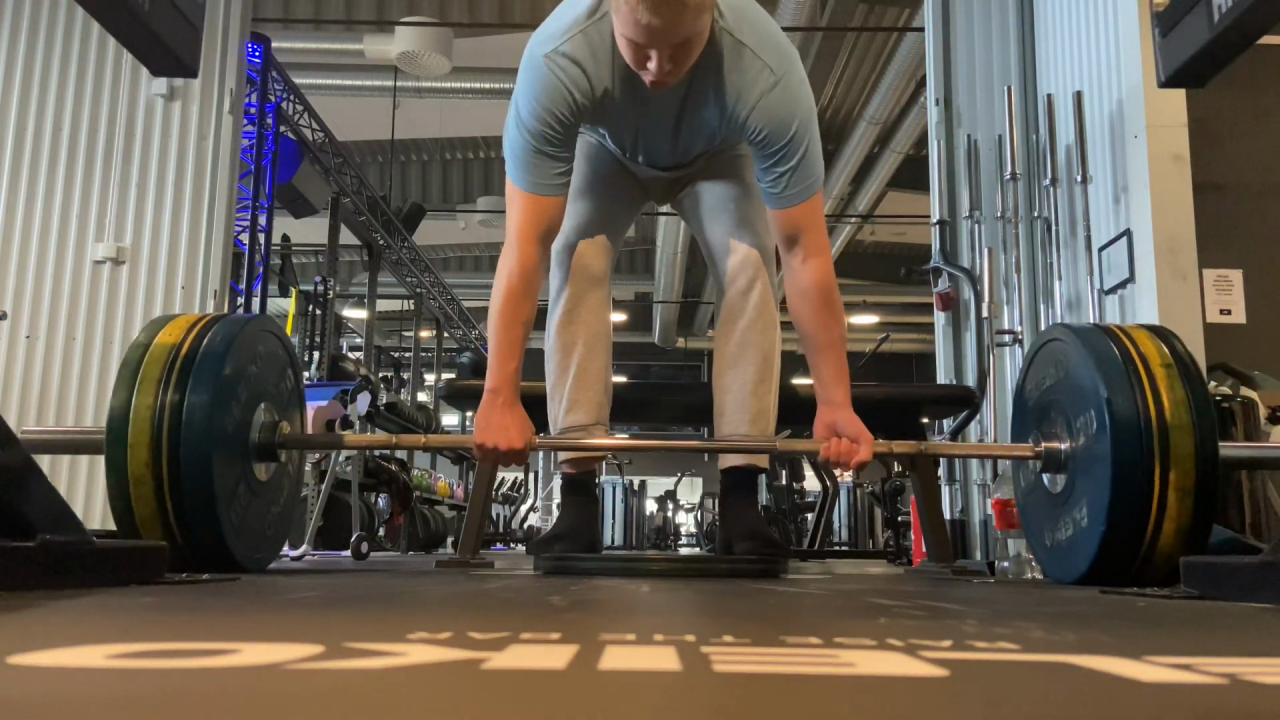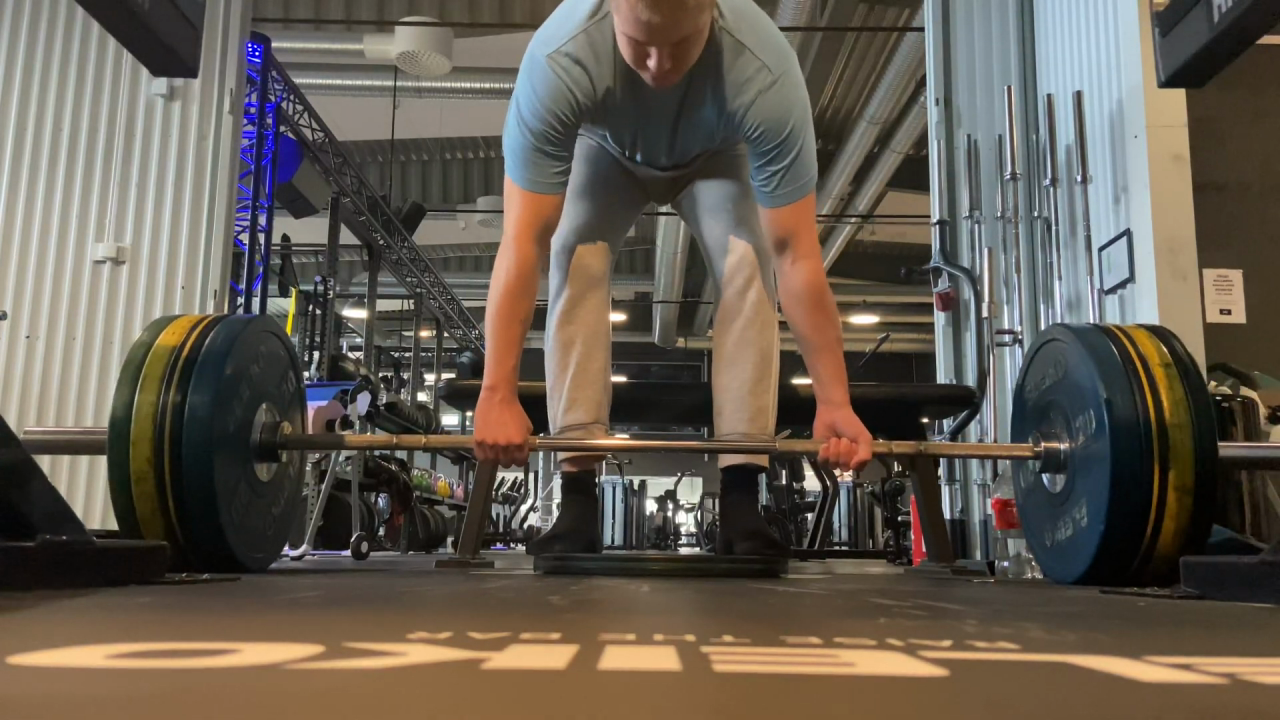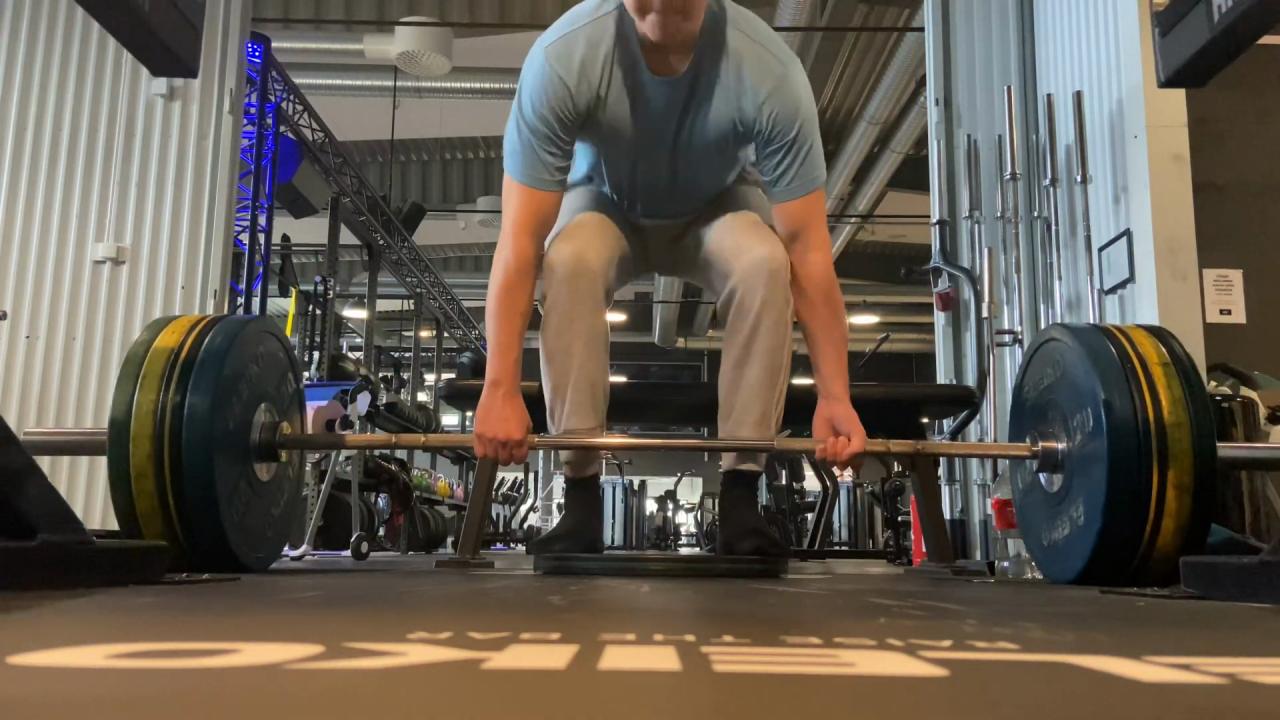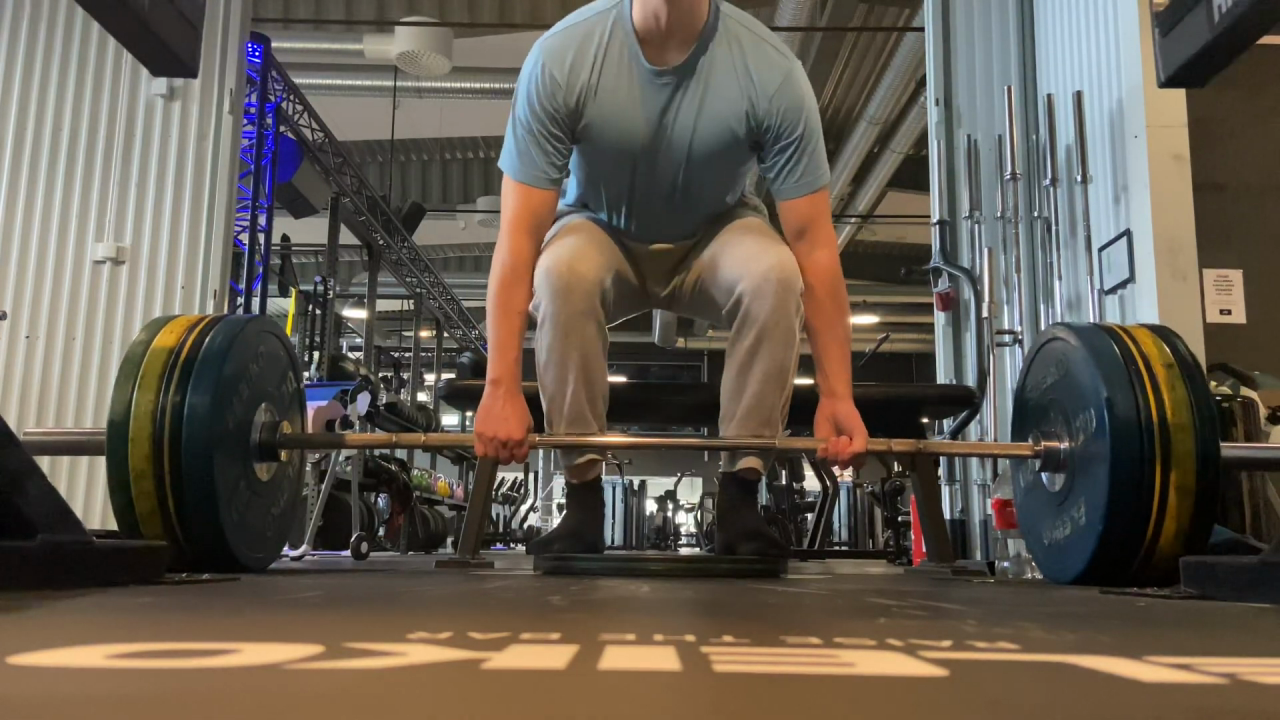
dt=0.4s
person 1, frame 1
left shoulder: (767, 69)
right shoulder: (556, 58)
left elbow: (805, 251)
right elbow: (526, 246)
left wrist: (834, 402)
right wrist: (500, 396)
left hip: (717, 153)
right hip: (605, 149)
left knee: (750, 265)
right knee: (576, 261)
left ankle: (740, 496)
right ankle: (578, 494)
person 1, frame 2
left shoulder: (764, 69)
right shoulder: (558, 57)
left elbow: (794, 253)
right elbow: (524, 244)
left wrist: (833, 402)
right wrist: (497, 393)
left hip: (715, 153)
right hip: (605, 148)
left knee: (747, 265)
right knee: (576, 262)
left ankle: (741, 496)
right ankle: (577, 494)
person 1, frame 3
left shoulder: (766, 67)
right shoulder: (563, 55)
left elbow: (807, 248)
right elbow: (521, 238)
left wrist: (834, 396)
right wrist: (500, 388)
left hip: (717, 199)
right hip: (606, 198)
left knee: (763, 265)
right knee: (569, 262)
left ankle: (740, 493)
right ankle: (581, 494)
person 1, frame 4
left shoulder: (769, 68)
right shoulder: (562, 55)
left elbow: (813, 242)
right elbow: (519, 237)
left wrist: (836, 395)
right wrist: (501, 386)
left hip: (713, 235)
right hip: (602, 233)
left knee: (776, 274)
right knee: (562, 273)
left ankle: (740, 494)
right ankle: (583, 495)
